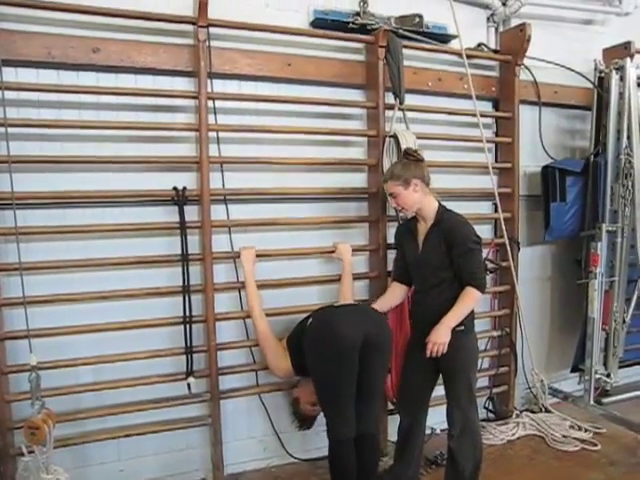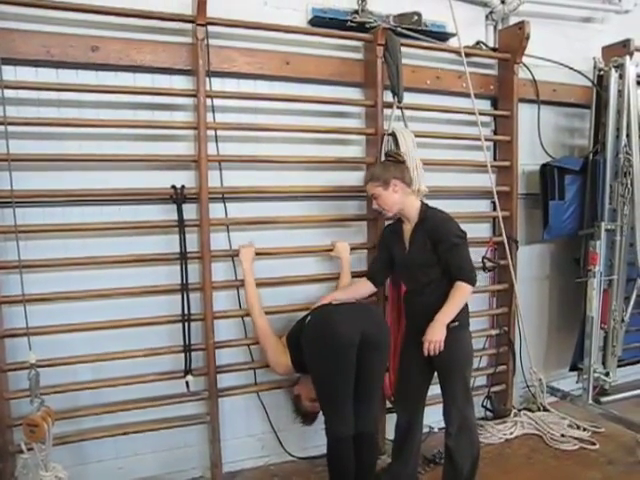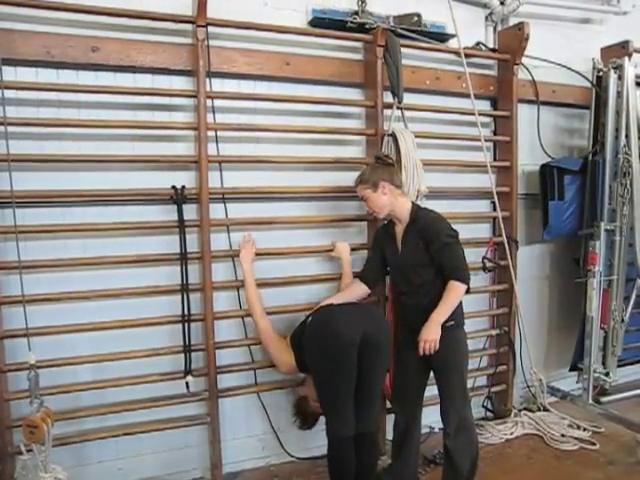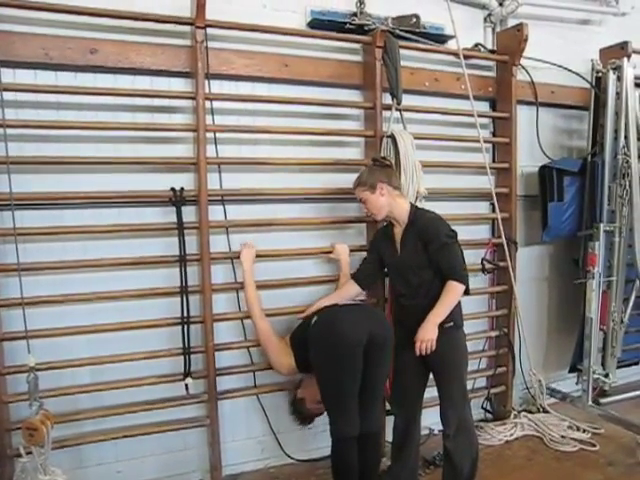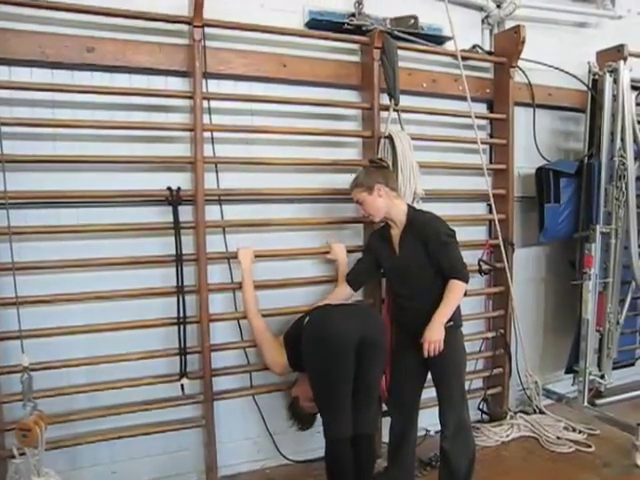
dt=0.4s
person 1, frame 1
left shoulder: (455, 227)
right shoulder: (404, 232)
left elbow: (475, 286)
left wrist: (445, 327)
right wrist: (376, 308)
left hip: (455, 334)
right hip: (420, 332)
left knee: (460, 412)
right knee: (409, 404)
person 1, frame 2
left shoulder: (440, 224)
right shoulder: (391, 234)
left elbow: (466, 280)
right elbow: (373, 280)
left wrist: (440, 324)
right wrist: (336, 296)
left hip: (450, 331)
right hip: (415, 330)
left knee: (457, 411)
right knee: (406, 404)
person 1, frame 3
left shoulder: (432, 224)
right shoulder: (384, 235)
left elbow: (460, 279)
right elbow: (367, 281)
left wrist: (435, 323)
right wrist: (331, 302)
left hip: (445, 330)
right hip: (407, 332)
left knee: (455, 411)
right knee: (404, 405)
person 1, frame 4
left shoulder: (430, 225)
right shoulder: (382, 238)
left elbow: (458, 279)
right elbow: (362, 280)
left wrist: (431, 323)
right wrist: (323, 304)
left hip: (443, 331)
right hip: (406, 333)
left knee: (454, 412)
right knee: (404, 406)
person 1, frame 5
left shoulder: (429, 226)
right shoulder: (378, 240)
left elbow: (459, 277)
right elbow: (353, 281)
left wrist: (437, 324)
left hip: (443, 331)
right hip: (405, 334)
left knee: (453, 412)
right knee: (400, 407)
person 2, frame 1
left shoulder: (284, 365)
left elbow: (258, 316)
right elbow: (346, 302)
left wrist: (248, 268)
right wrist: (347, 260)
left hip: (332, 334)
right hip: (375, 322)
left knee: (341, 432)
right knee: (367, 428)
person 2, frame 2
left shoulder: (284, 361)
left elbow: (257, 314)
right elbow: (343, 298)
left wrist: (247, 266)
right wrist: (345, 259)
left hip: (330, 331)
right hip: (372, 319)
left knee: (339, 429)
right knee: (366, 426)
person 2, frame 3
left shoulder: (288, 360)
left elbow: (259, 316)
left wrist: (247, 267)
right wrist: (345, 260)
left hip: (331, 331)
right hip: (374, 321)
left knee: (341, 431)
right knee: (367, 427)
person 2, frame 4
left shoulder: (287, 361)
left elbow: (257, 315)
left wrist: (247, 267)
right wrist: (344, 261)
left hip: (336, 332)
right hip: (377, 322)
left knee: (345, 430)
right knee: (370, 427)
person 2, frame 5
left shoulder: (280, 361)
left elbow: (254, 315)
left wrist: (246, 268)
right wrist: (342, 260)
left hip: (328, 332)
right hip: (370, 321)
left knee: (338, 432)
right knee: (364, 429)
